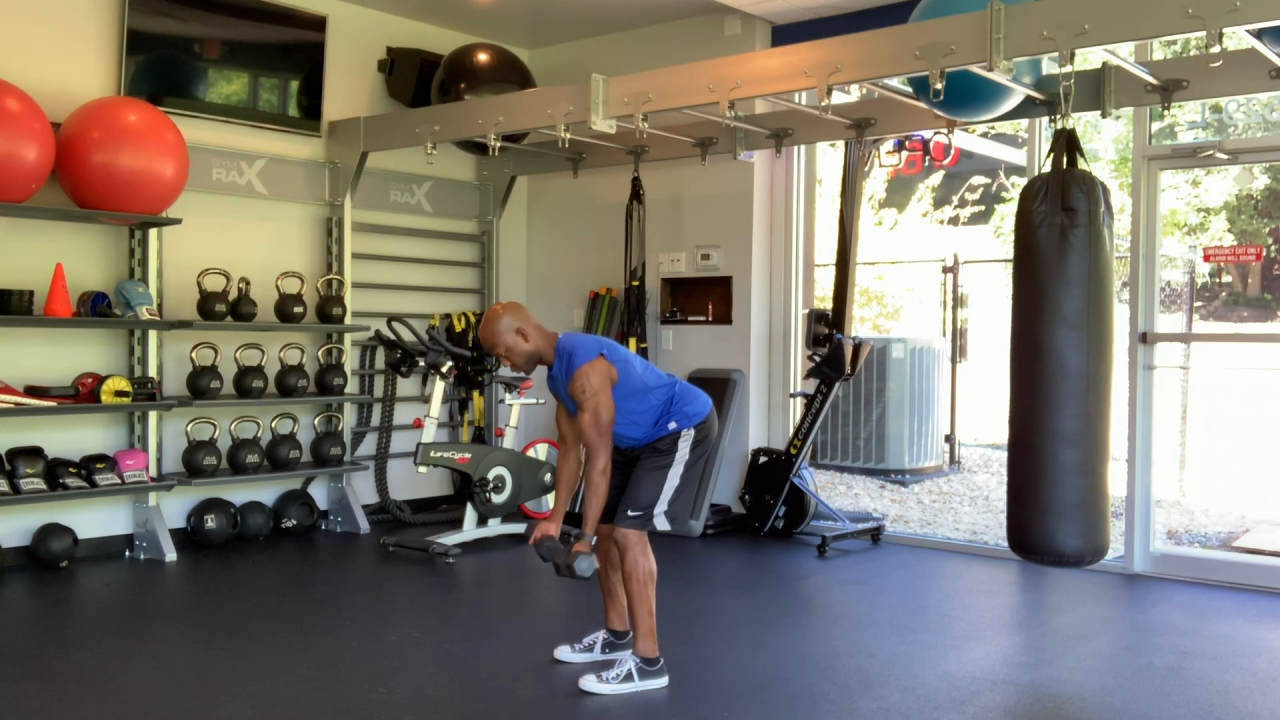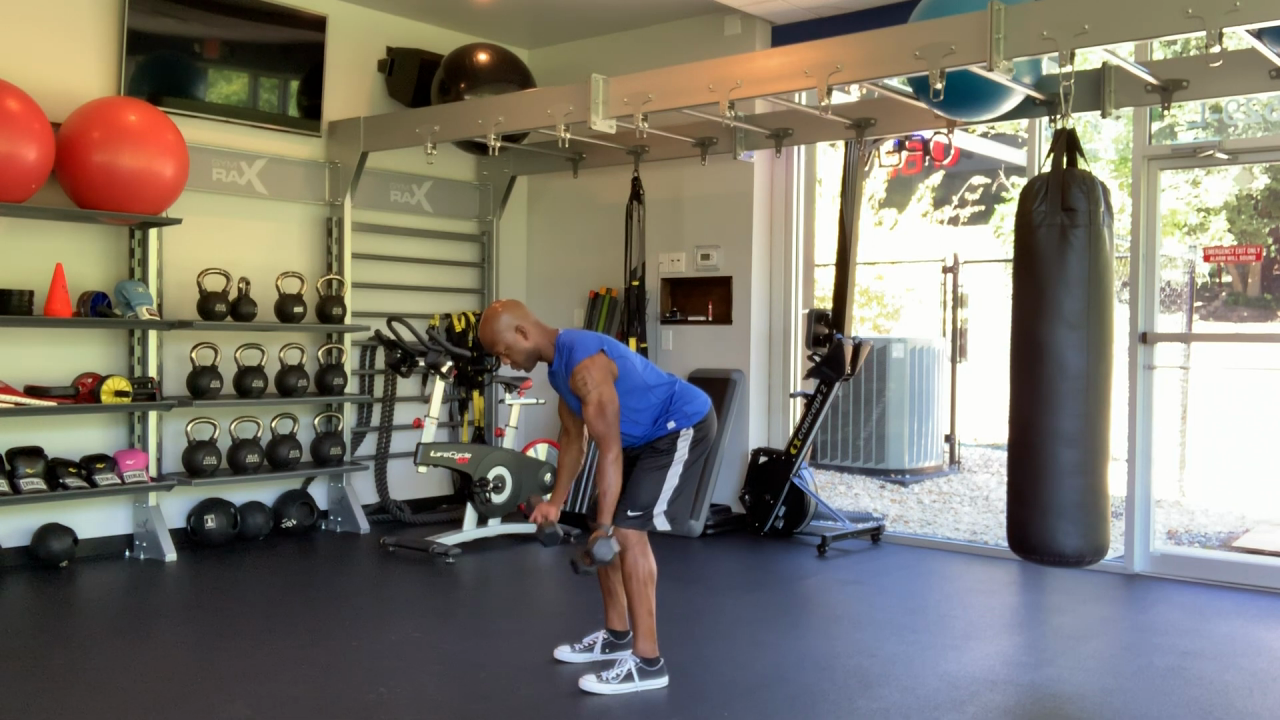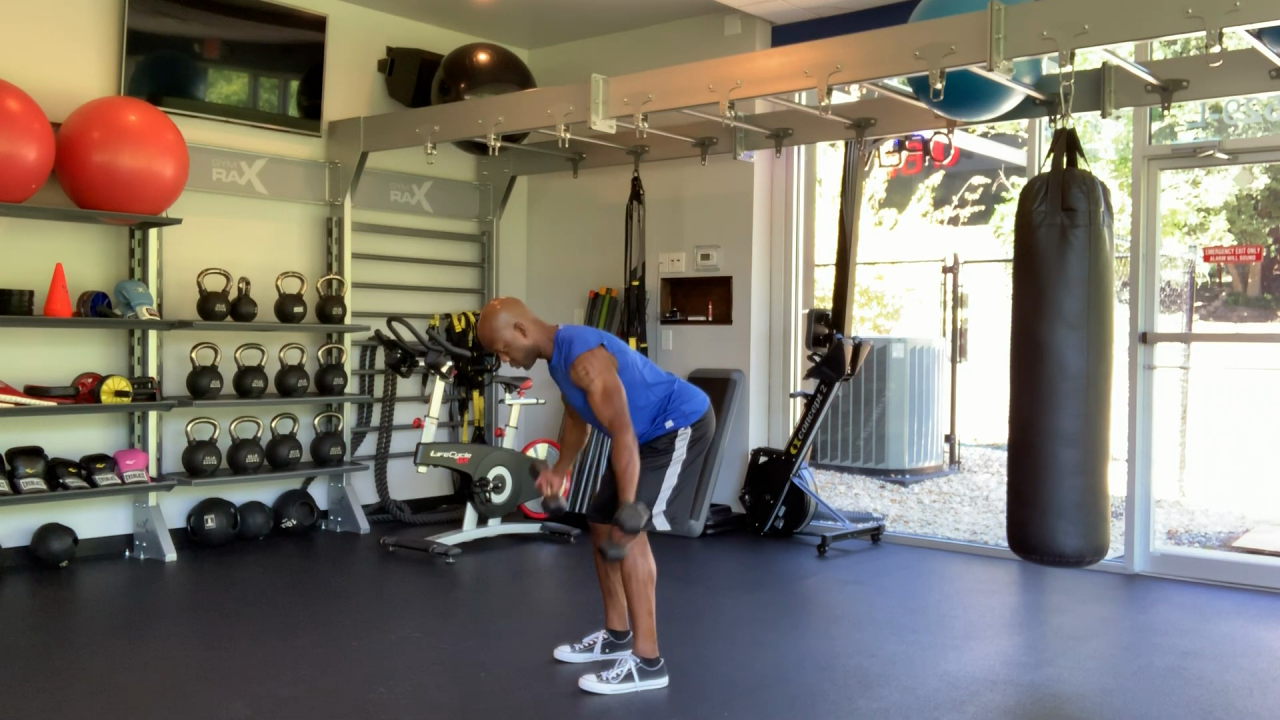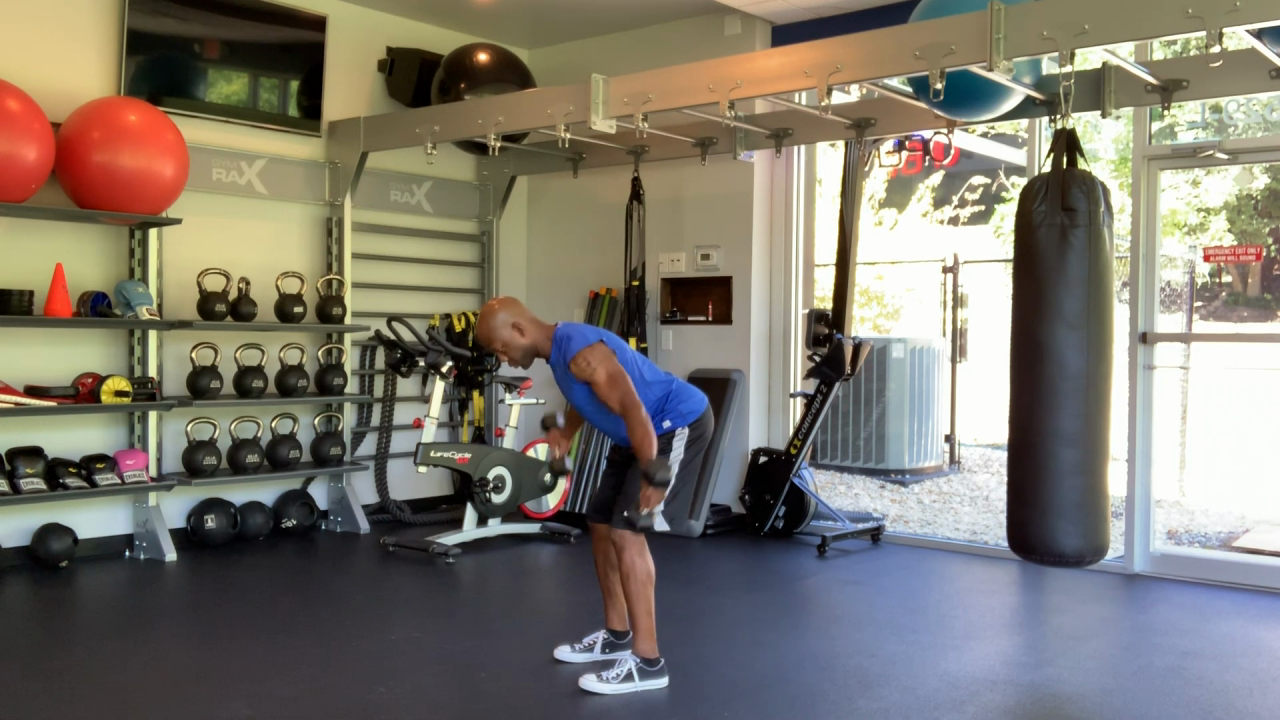
dt=0.1s
person 1, frame 1
left shoulder: (584, 367)
right shoulder: (557, 371)
left elbow: (600, 459)
right elbow: (570, 446)
left wrist: (586, 538)
right wrist: (556, 517)
left hip: (682, 428)
right hip: (643, 435)
left knee: (626, 532)
right knee: (605, 531)
left ankle: (647, 661)
right ankle: (617, 635)
person 1, frame 2
left shoulder: (584, 362)
right shoulder: (557, 366)
left elbow: (609, 450)
right elbow: (572, 436)
left wrist: (602, 529)
right wrist: (556, 502)
left hip: (681, 427)
right hip: (644, 434)
left knee: (627, 532)
right knee: (606, 529)
left ankle: (647, 662)
right ankle: (617, 635)
person 1, frame 3
left shoulder: (582, 355)
right shoulder: (558, 358)
left elbow: (622, 432)
right elbow: (579, 418)
left wrist: (631, 510)
right wrist: (559, 473)
left hip: (679, 426)
right hip: (649, 432)
left knee: (626, 533)
right knee: (601, 525)
left ankle: (647, 662)
right ankle: (617, 636)
person 1, frame 4
left shoulder: (581, 351)
right shoulder: (558, 353)
left elbow: (634, 411)
left wrist: (652, 476)
right wrist: (565, 434)
left hip: (678, 425)
right hip: (648, 431)
left knee: (625, 532)
right knee: (601, 525)
left ankle: (647, 662)
right ankle: (617, 635)
